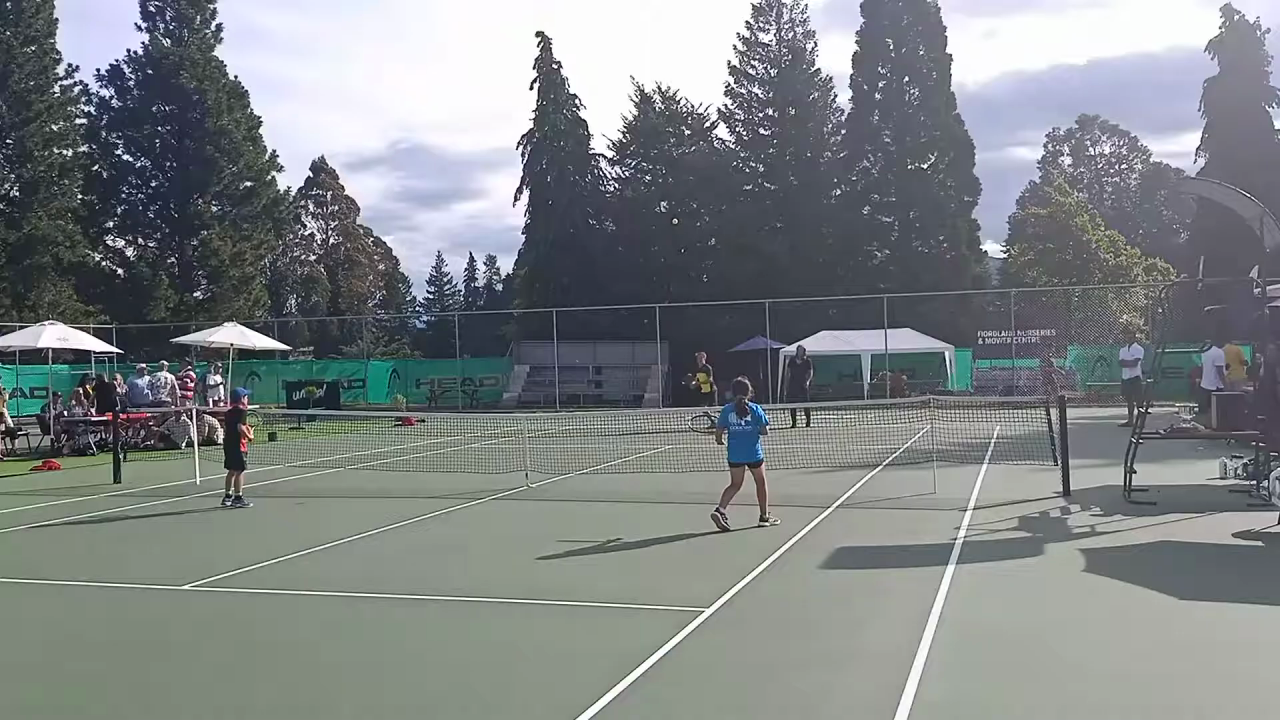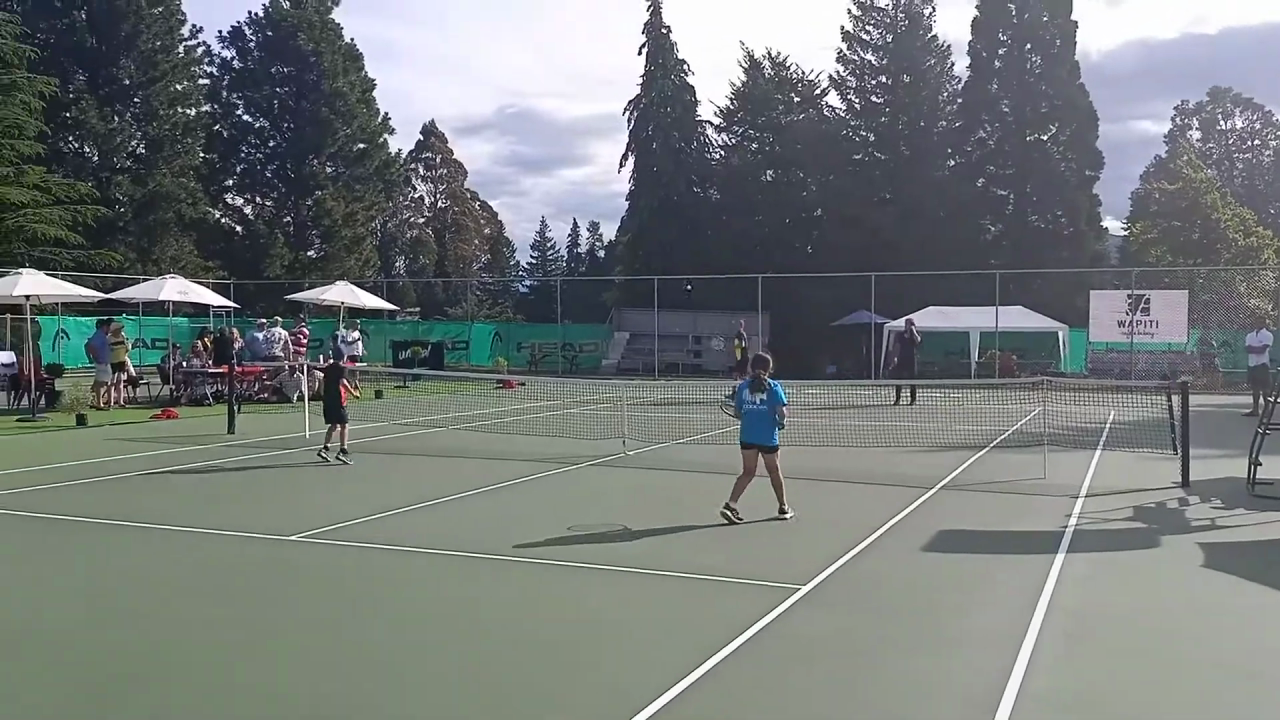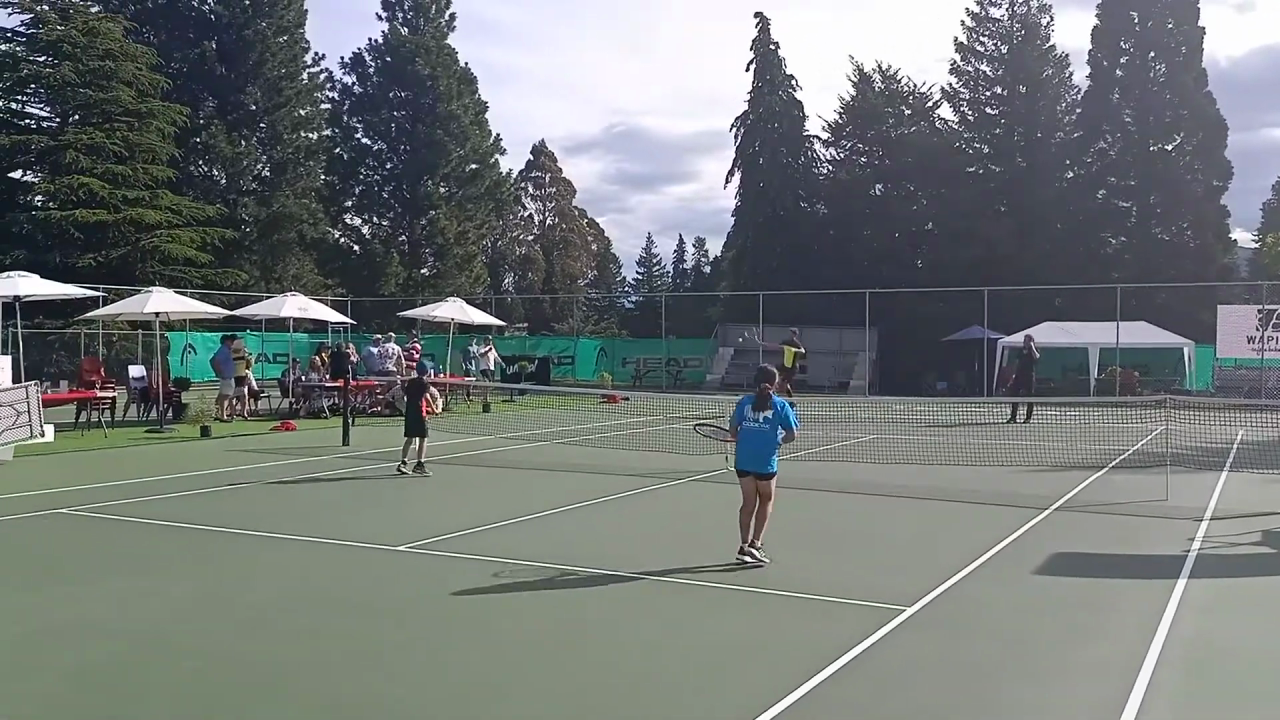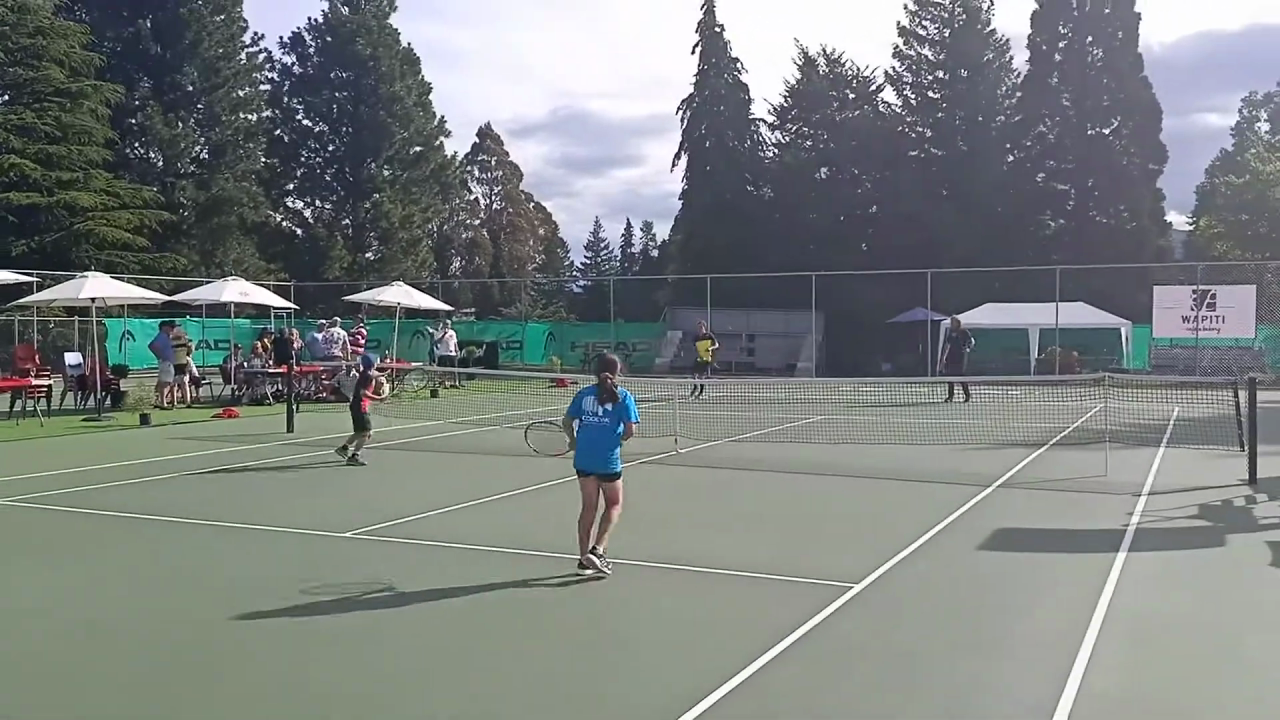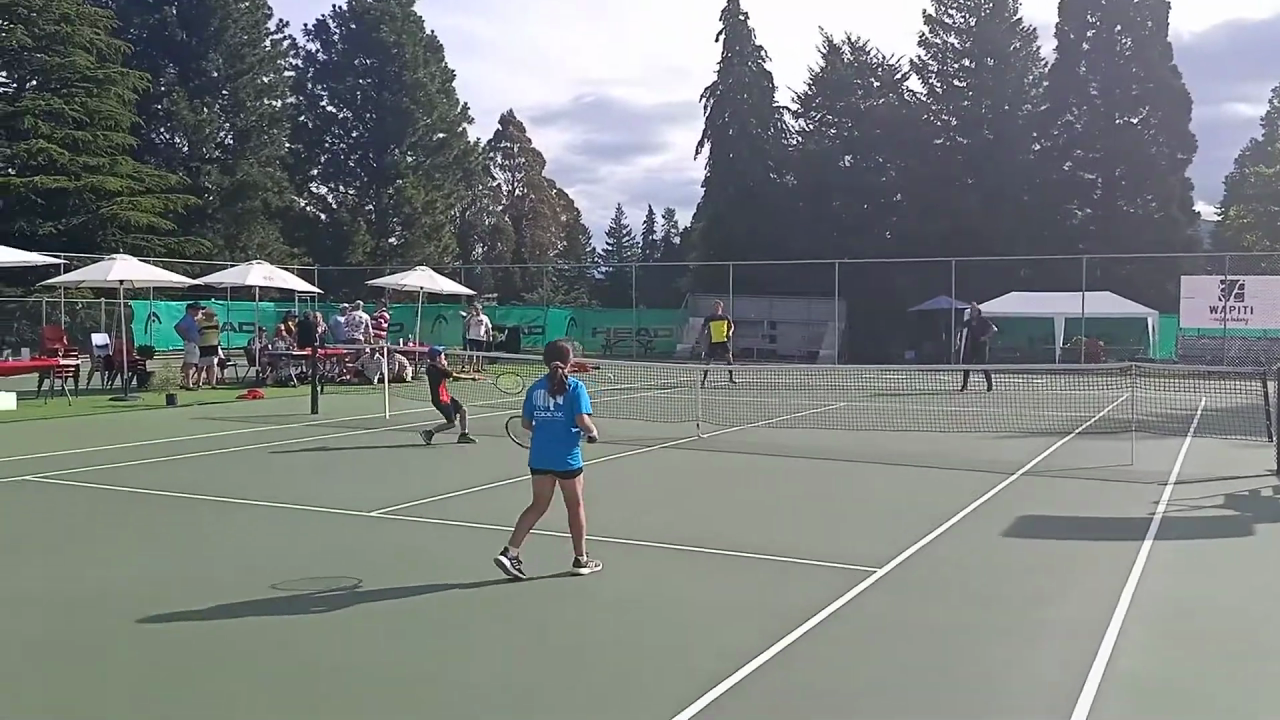
dt=0.7s
person 1, frame 1
left shoulder: (726, 410)
right shoulder: (755, 409)
left elbow: (719, 432)
right elbow: (765, 432)
left wrist: (721, 440)
left hip: (734, 454)
right hip: (753, 453)
left knee: (735, 485)
right knee: (761, 483)
left ankle: (720, 510)
right ankle: (764, 516)
person 1, frame 2
left shoulder: (743, 386)
right shoulder: (774, 387)
left elbow: (738, 413)
right elbow: (781, 412)
right wrist: (780, 422)
left hip: (747, 435)
right hip: (767, 436)
left knee: (748, 472)
right knee: (774, 470)
left ankle: (731, 505)
right ankle: (783, 508)
person 1, frame 3
left shoulder: (744, 402)
right shoulder: (780, 405)
left elbow: (733, 429)
right elbow: (792, 435)
left hip: (743, 459)
right hip: (765, 460)
left knee: (748, 502)
right knee: (765, 501)
left ankle: (745, 547)
right ankle: (756, 545)
person 1, frame 4
left shoulder: (583, 394)
right shoulder: (623, 396)
left elbow: (567, 422)
right elbow: (630, 430)
left wrist: (574, 440)
left hip: (583, 459)
right hip: (608, 459)
left knee: (589, 507)
right knee: (614, 504)
left ankle: (586, 559)
right ankle: (597, 550)
person 1, frame 5
left shoulder: (536, 387)
right shoulder: (575, 387)
left elbow: (526, 421)
right elbow: (583, 422)
right wrist: (593, 433)
left hip: (539, 456)
right hip: (565, 457)
left knee: (538, 506)
right knee: (575, 506)
left ankle: (509, 553)
right ankle: (581, 560)
